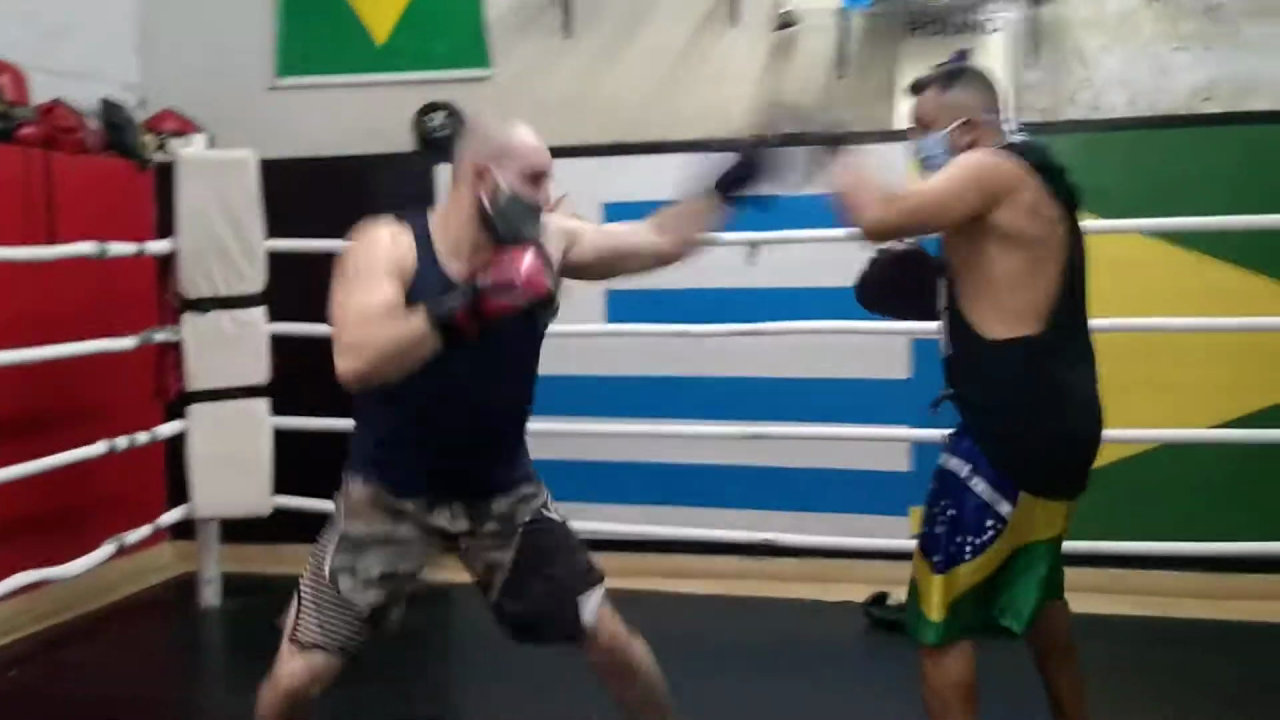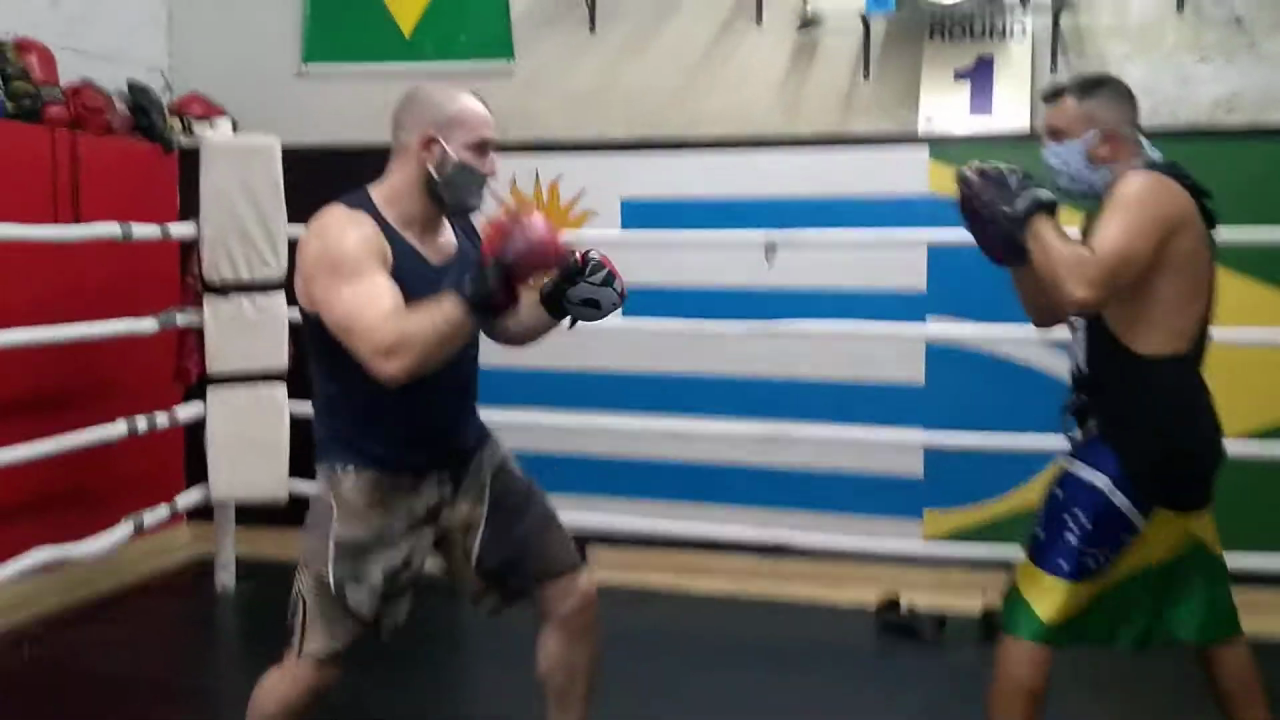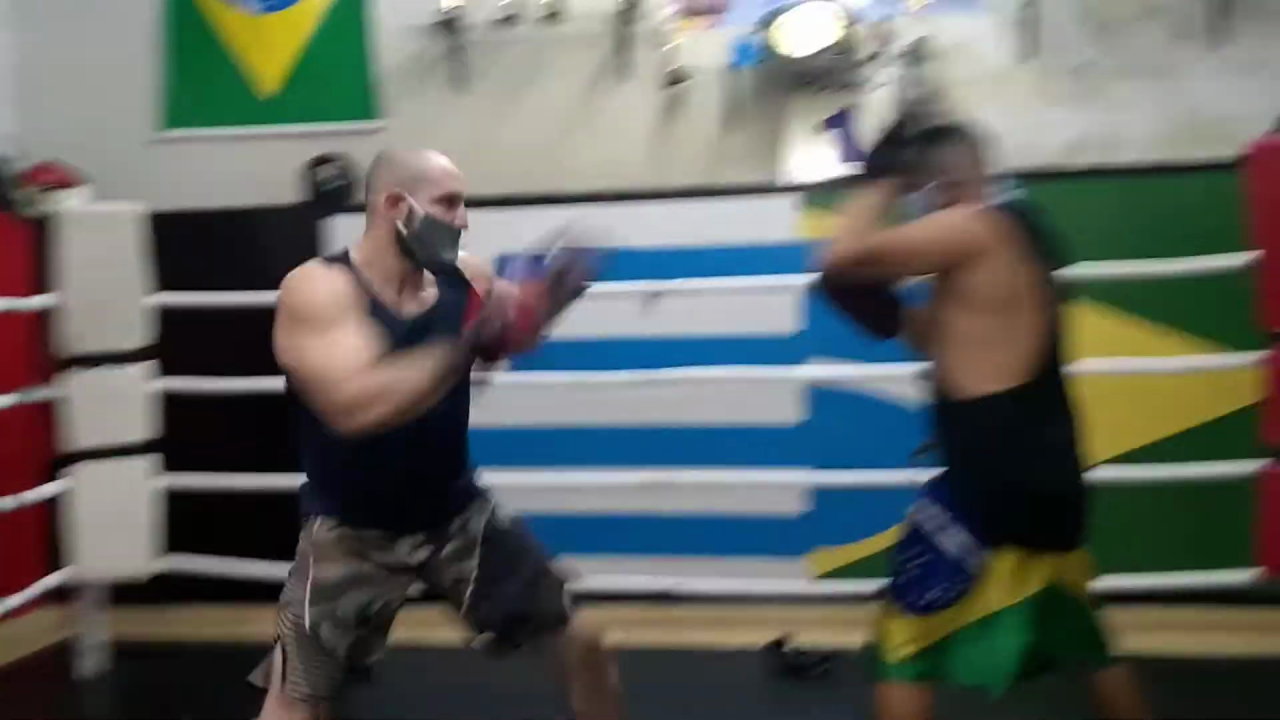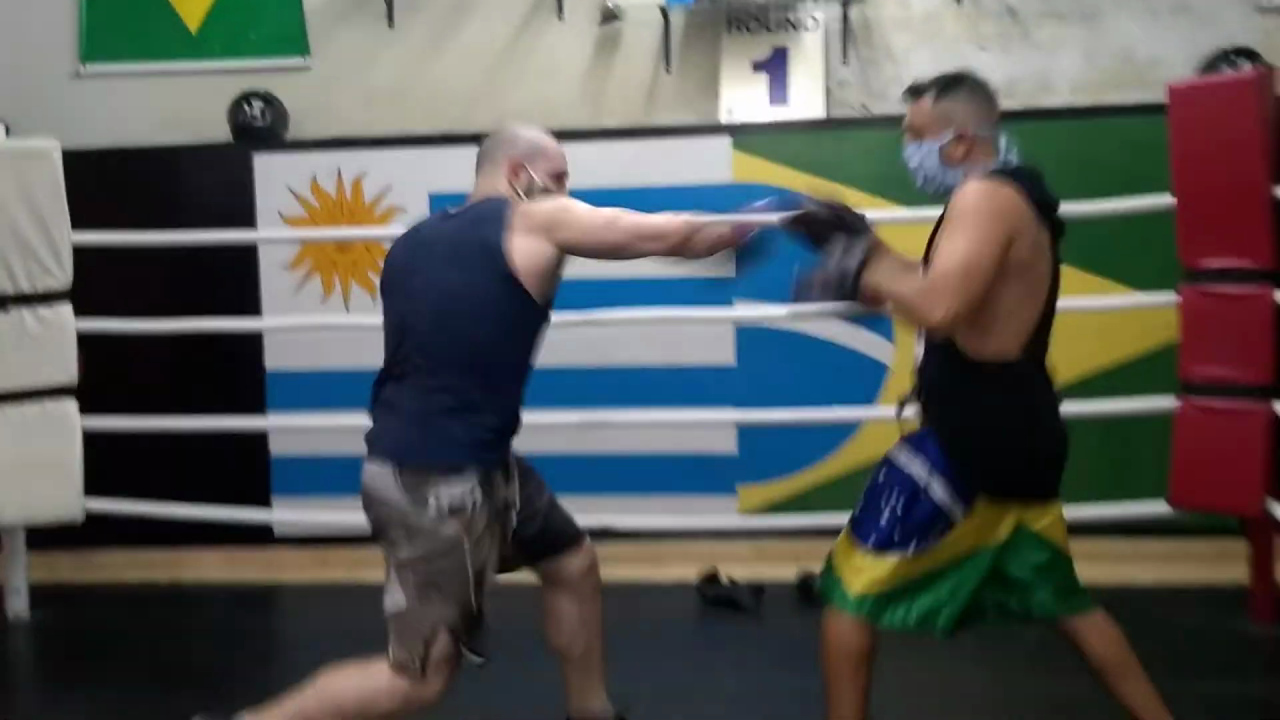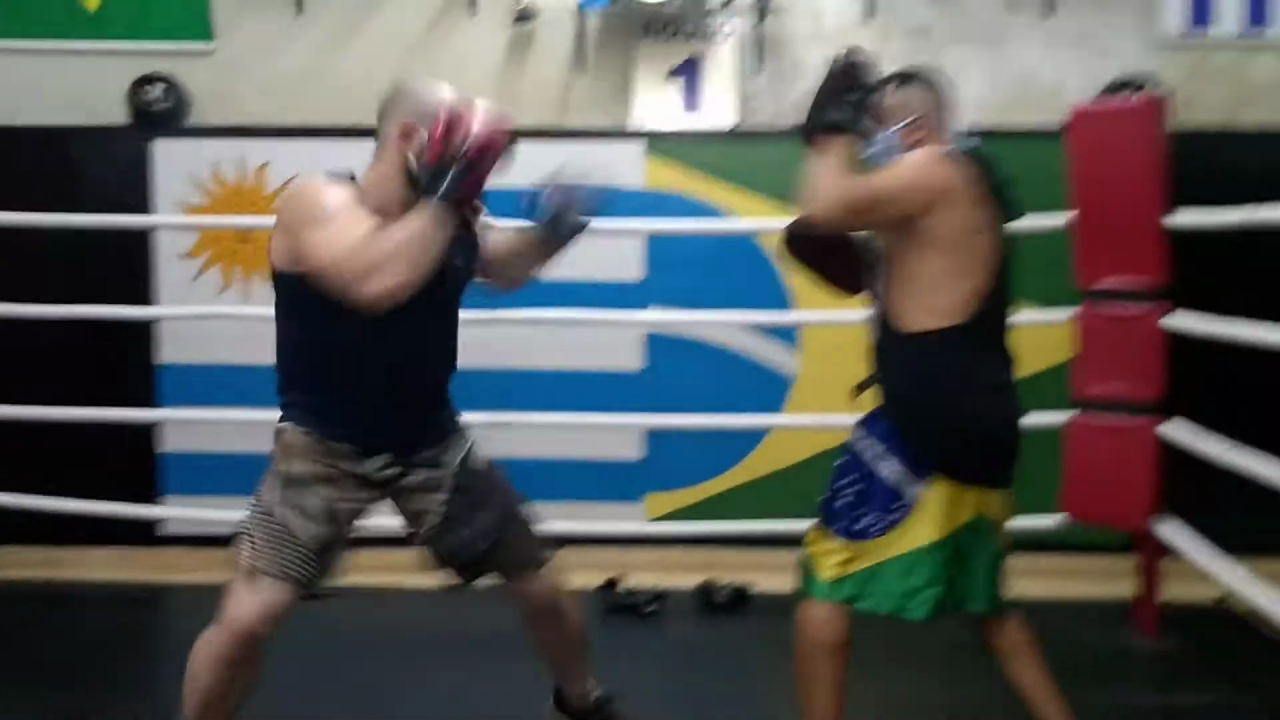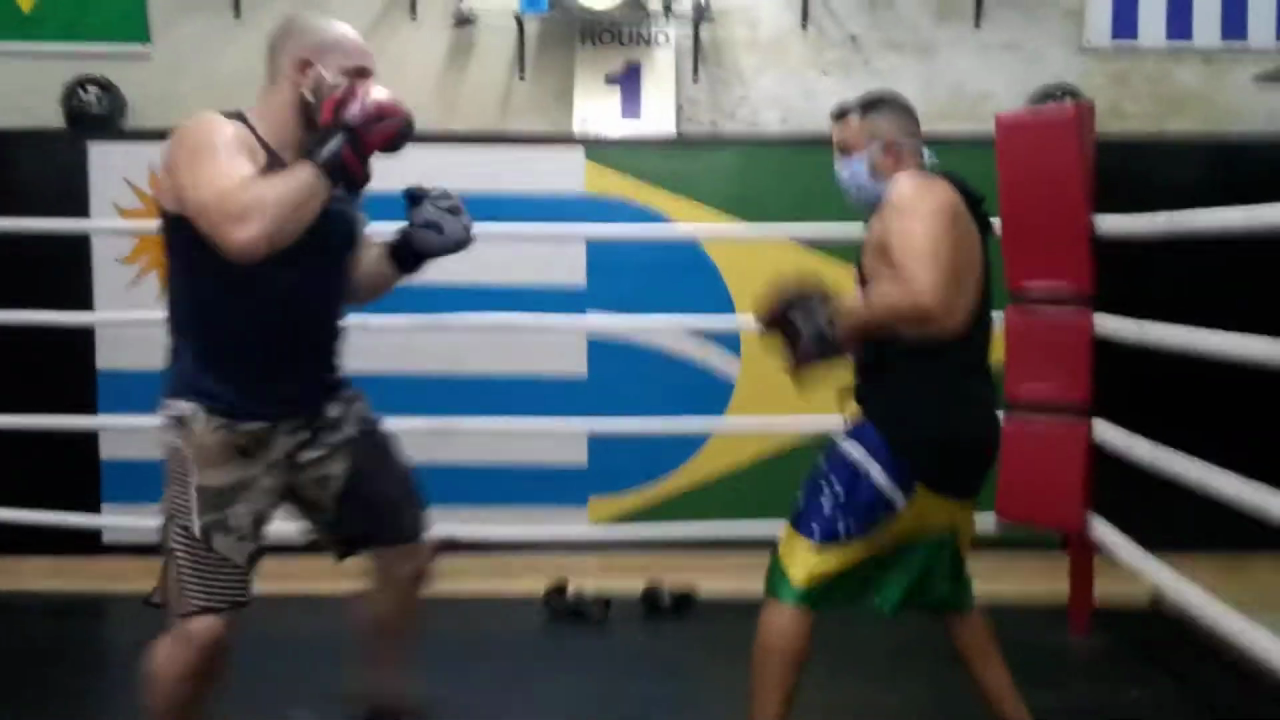
dt=0.4s
person 1, frame 1
left shoulder: (991, 170)
right shoulder: (1025, 184)
left elbow: (879, 218)
left wrist: (845, 158)
right wrist: (930, 291)
left hip: (1012, 425)
right hip: (1048, 416)
left knee: (938, 611)
right knee: (1029, 589)
person 1, frame 2
left shoulder: (1148, 191)
right shoulder: (1131, 201)
left elbow: (1083, 287)
right elbow: (1051, 306)
left wrist: (1031, 213)
right wrist: (1014, 243)
left hip: (1137, 442)
right hip: (1166, 437)
left knee: (1032, 611)
right knee: (1209, 620)
person 1, frame 3
left shoulder: (971, 233)
right shoulder: (1003, 238)
left elbow: (842, 256)
left wrist: (883, 180)
right wrist: (887, 312)
left hip: (991, 481)
right hip: (1043, 475)
left knee: (903, 648)
right knee: (1081, 645)
person 1, frame 4
left shoulder: (986, 198)
right shoulder: (1011, 198)
left elbow: (938, 309)
right elbow: (934, 285)
left wrist: (861, 269)
right wrist: (860, 240)
left hip: (971, 438)
right hip: (1024, 436)
left knee: (849, 588)
right knee: (1061, 598)
person 1, frame 5
left shoulder: (932, 173)
right shoulder: (963, 191)
left elbow: (827, 209)
left wrist: (833, 124)
right wrist: (842, 262)
left hip: (924, 421)
right hip: (979, 419)
left knee: (828, 576)
right knee: (981, 595)
person 1, frame 6
left shoulder: (917, 193)
right shoulder: (937, 207)
left elbow: (922, 298)
left wrist: (829, 321)
right wrist: (835, 322)
left hip: (910, 430)
right hip: (958, 431)
left knee: (793, 581)
right knee: (944, 589)
person 2, frame 1
left shoulder: (545, 242)
right shoulder: (385, 245)
left elbow: (657, 239)
right elbow: (355, 361)
left wrist: (732, 182)
right wrist: (460, 307)
left hip: (500, 492)
right hip: (387, 496)
left knee: (606, 640)
person 2, frame 2
left shoulder: (467, 224)
right shoulder: (343, 234)
left elbow: (510, 325)
right elbow: (391, 355)
left wrist: (558, 297)
right wrist: (487, 285)
left hip: (468, 461)
right hip: (370, 482)
left knee: (574, 595)
right knee: (312, 666)
person 2, frame 3
left shoulder: (457, 275)
right shoulder: (316, 291)
right elbow: (358, 405)
left wrist: (553, 292)
right wrist: (464, 346)
left hip: (456, 515)
right hip: (351, 533)
left knee: (579, 643)
person 2, frame 4
left shoulder: (418, 243)
right shoulder: (538, 220)
right elbow: (673, 233)
right wrist: (740, 230)
left hip: (465, 467)
right hip: (443, 483)
left knee: (574, 565)
person 2, frame 5
left shoulder: (439, 214)
right shoulder: (319, 205)
left elbow: (507, 264)
right elbow: (376, 282)
left wrist: (551, 229)
right wrist: (453, 192)
left hip: (429, 445)
right hip: (325, 448)
left knee: (538, 588)
right knee: (246, 620)
person 2, frame 6
left shoulder: (327, 170)
right shoulder: (209, 140)
left elbow: (352, 281)
right elbow: (246, 230)
left wrist: (411, 247)
right wrist: (336, 153)
left hip: (321, 412)
right hip: (220, 425)
left knee: (405, 558)
right knee: (201, 628)
